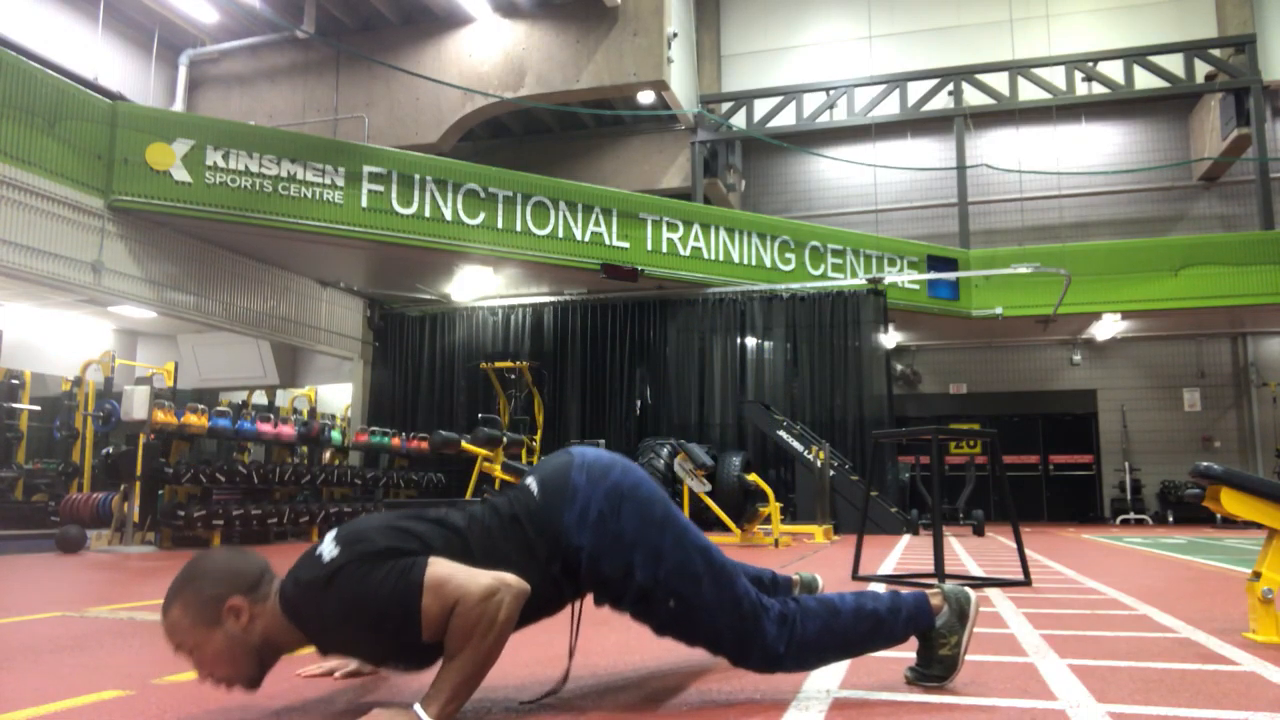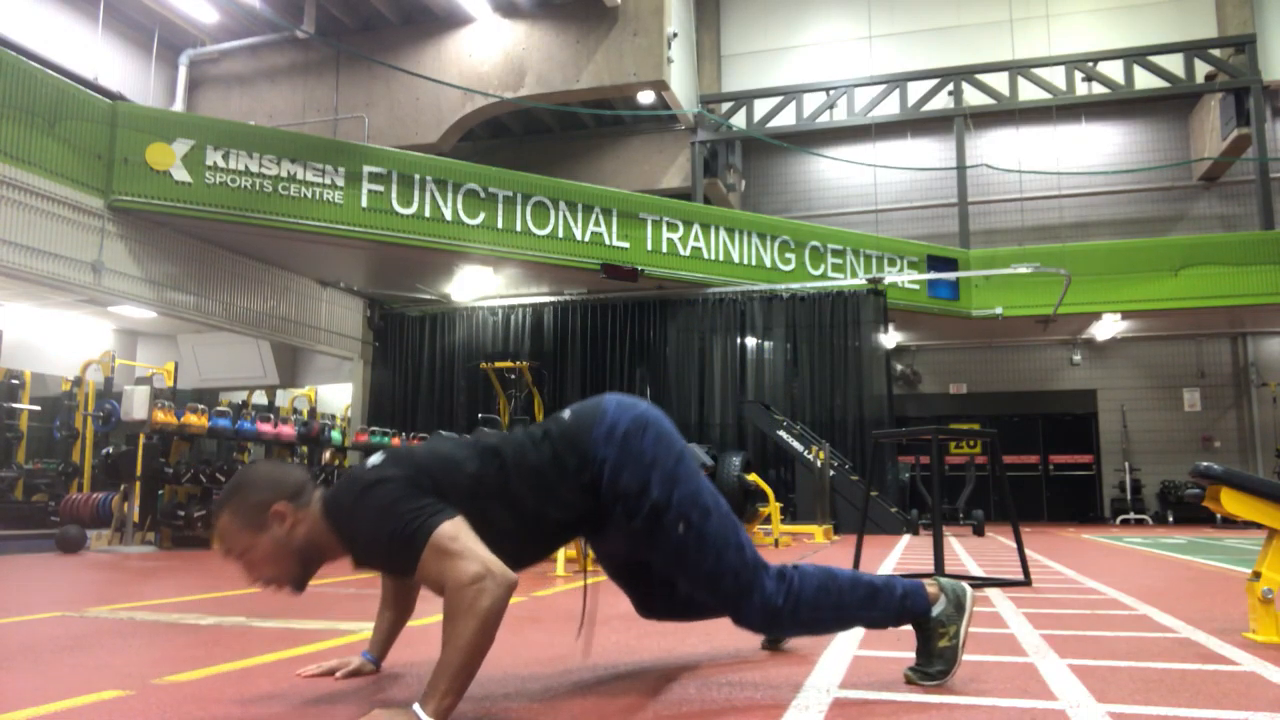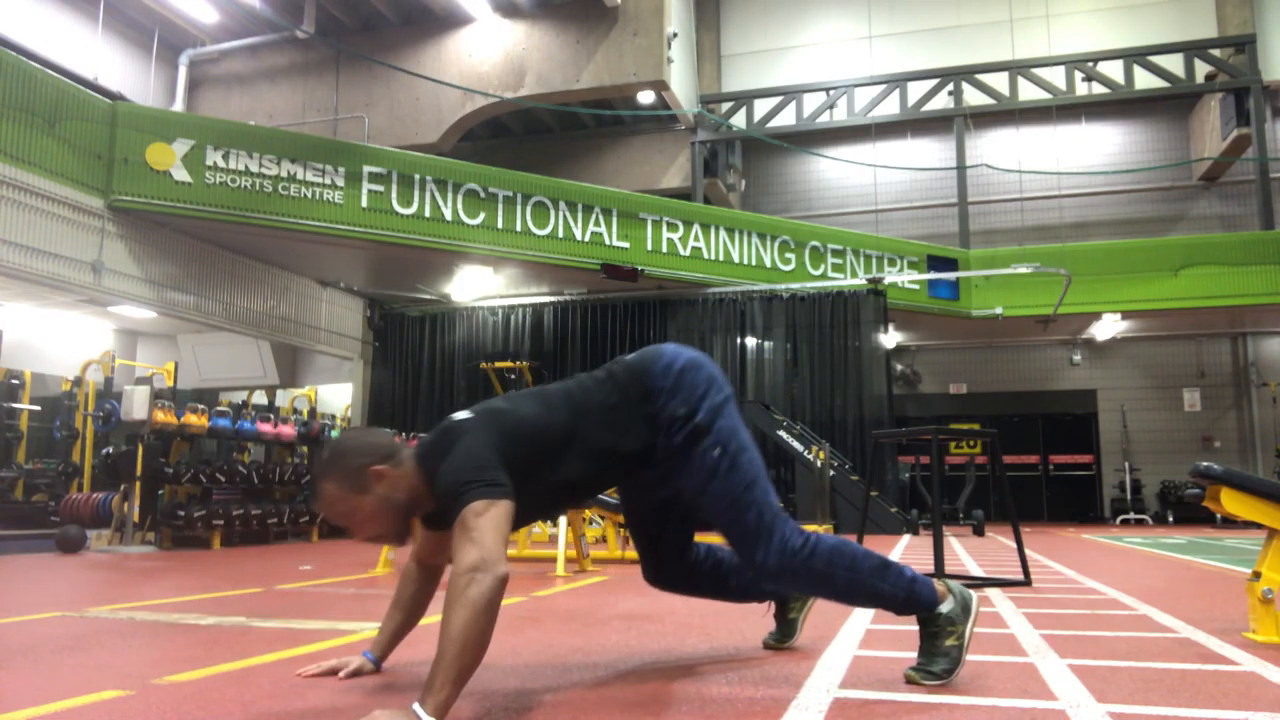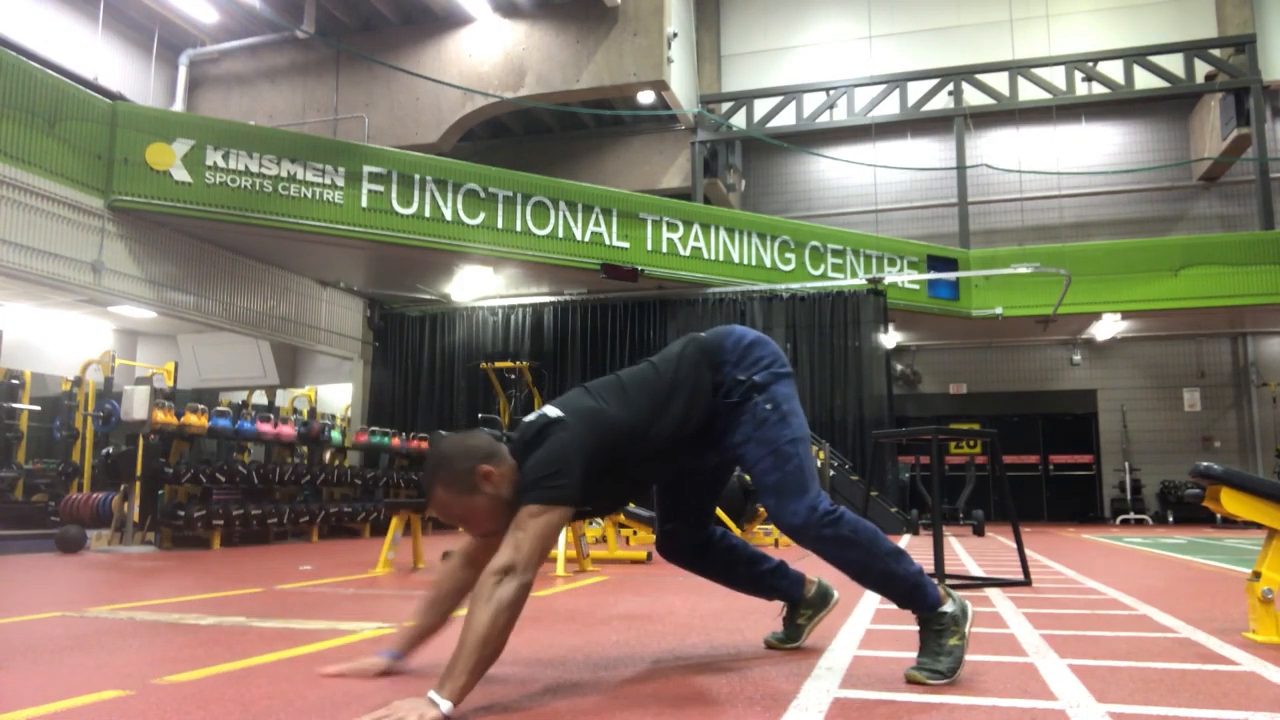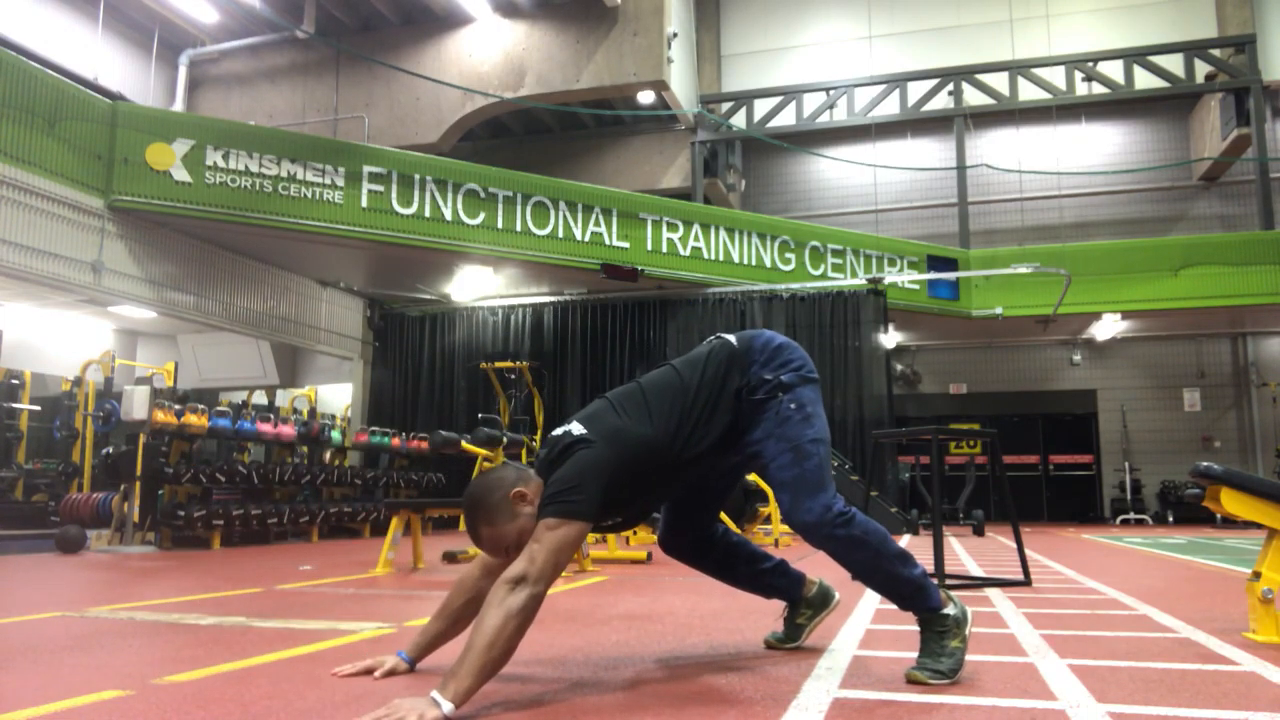
dt=0.3s
person 1, frame 1
left shoulder: (337, 600)
right shoulder: (319, 581)
left elbow: (498, 593)
left hip: (597, 514)
right hip: (578, 494)
left knee: (763, 637)
right knee: (689, 599)
left ankle: (934, 608)
right ankle: (783, 585)
person 1, frame 2
left shoulder: (370, 507)
right shoulder: (361, 505)
left elbow: (486, 581)
right elbow: (409, 560)
right wrist: (372, 652)
left hip: (619, 454)
right hip: (599, 451)
left knee: (757, 599)
right knee: (662, 597)
left ankle: (930, 602)
right ankle: (773, 580)
person 1, frame 3
left shoulder: (462, 461)
right shoulder: (433, 474)
left elbow: (481, 575)
right elbow: (426, 563)
right wrist: (372, 653)
left hip: (676, 399)
right hip: (649, 432)
left knee: (771, 545)
right knee: (665, 564)
left ankle: (939, 603)
right ankle: (787, 595)
person 1, frame 4
left shoulder: (555, 456)
right shoulder: (527, 468)
left elbow: (508, 576)
right elbow: (469, 565)
right wrist: (392, 654)
left hip: (739, 373)
right hip: (701, 412)
left knee: (801, 512)
right knee: (682, 541)
left ankle: (941, 610)
right ankle: (804, 595)
person 1, frame 5
left shoulder: (584, 469)
right shoulder: (555, 473)
left elbow: (522, 587)
right elbow: (487, 573)
right wrist: (407, 654)
left hip: (767, 376)
right hip: (727, 408)
left knee: (814, 512)
right knee: (683, 536)
left ankle: (941, 613)
right ankle: (806, 595)
